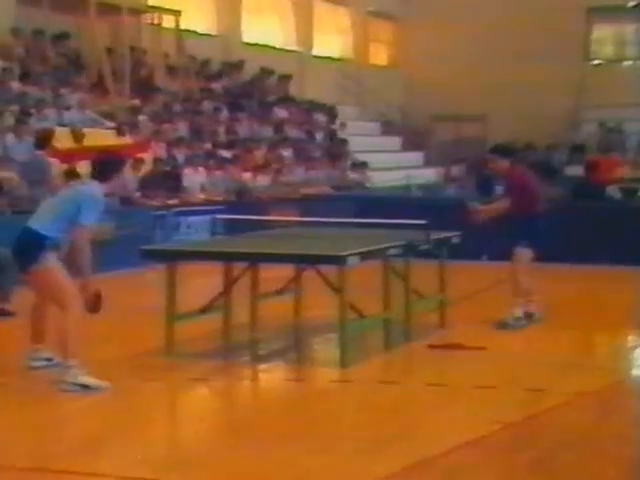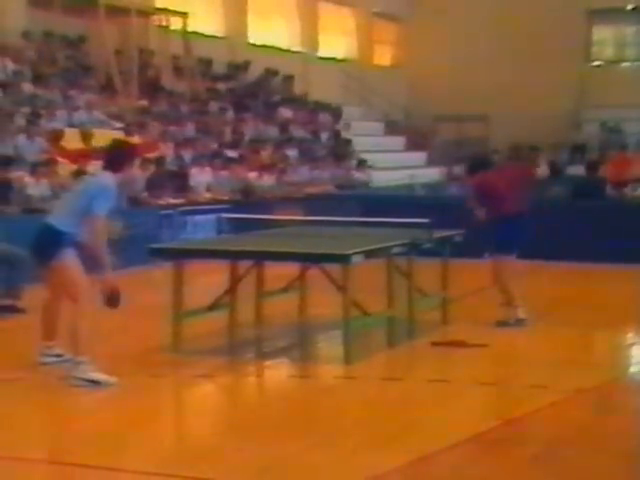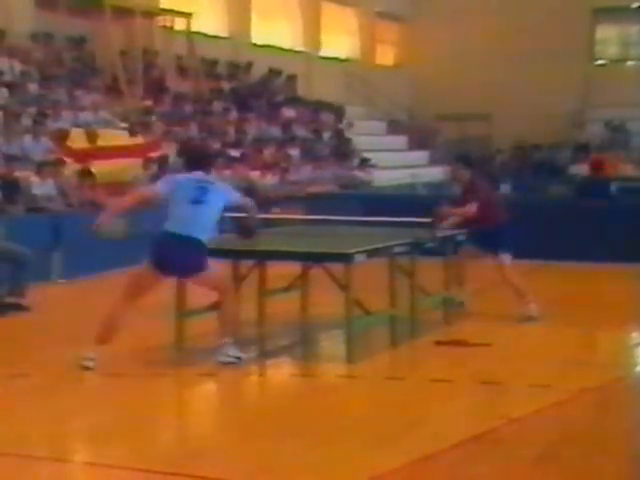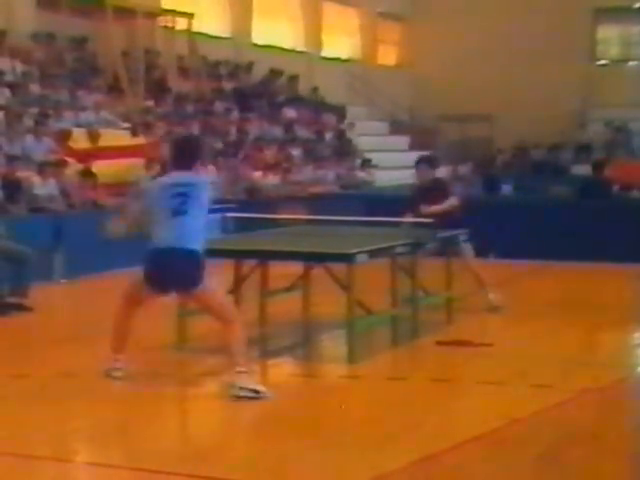
dt=1s
person 1, frame 1
left shoulder: (81, 189)
right shoulder: (94, 197)
right elbow: (81, 242)
right wrist: (86, 280)
left hip: (26, 241)
right hip: (37, 247)
left knee: (44, 297)
right knee: (72, 304)
left ankle: (37, 353)
right ankle: (71, 373)
person 1, frame 2
left shoulder: (95, 181)
right shoulder: (107, 187)
right elbow: (96, 233)
left wrist: (99, 255)
right wrist: (105, 271)
left hip: (47, 236)
right hip: (56, 242)
left knee: (57, 294)
right knee: (83, 300)
left ankle: (48, 349)
right ankle: (82, 367)
person 1, frame 3
left shoulder: (175, 180)
right shoulder: (221, 189)
left elbow: (144, 194)
right elbow: (249, 204)
left wrist: (109, 213)
right wrist: (252, 219)
left hip: (165, 247)
right hip: (193, 253)
left knee: (126, 298)
right knee: (227, 290)
left ankle: (92, 353)
right ankle: (227, 348)
person 1, frame 4
left shoulder: (155, 187)
right shoulder: (203, 184)
left elbow: (127, 220)
left wrist: (119, 225)
left hip: (158, 261)
right hip: (189, 264)
left knee: (127, 305)
right knee: (233, 320)
left ankle: (117, 363)
right ankle: (241, 378)
person 2, frame 1
left shoulder: (515, 176)
right shoulder: (514, 175)
left elbow: (504, 205)
right elbow: (507, 205)
left wrist: (481, 209)
right wrist: (486, 214)
left hip: (530, 224)
right hip: (525, 223)
left knee: (518, 267)
right knee: (523, 268)
left ankle: (518, 315)
right ankle: (531, 309)
person 2, frame 2
left shoulder: (480, 183)
right shoulder: (512, 169)
left elbow: (482, 215)
left wrist: (479, 211)
left hip: (504, 221)
right hip: (519, 218)
left knee: (500, 273)
right knee: (507, 261)
left ankle: (518, 314)
right ankle: (511, 299)
person 2, frame 3
left shoulder: (478, 187)
right shoulder: (467, 189)
left elbow: (470, 211)
right elbow: (462, 214)
left wrist: (450, 211)
right wrist: (444, 225)
left hip: (497, 230)
right hip: (481, 229)
left knee: (506, 271)
right knee: (458, 260)
left ankle: (530, 305)
right ankle: (459, 297)
person 2, frame 4
left shoulder: (440, 185)
right shoulder: (418, 192)
left elbow: (454, 201)
right elbow: (413, 214)
left wrist: (434, 209)
left hip: (453, 227)
left knee: (470, 263)
left ankle: (490, 294)
